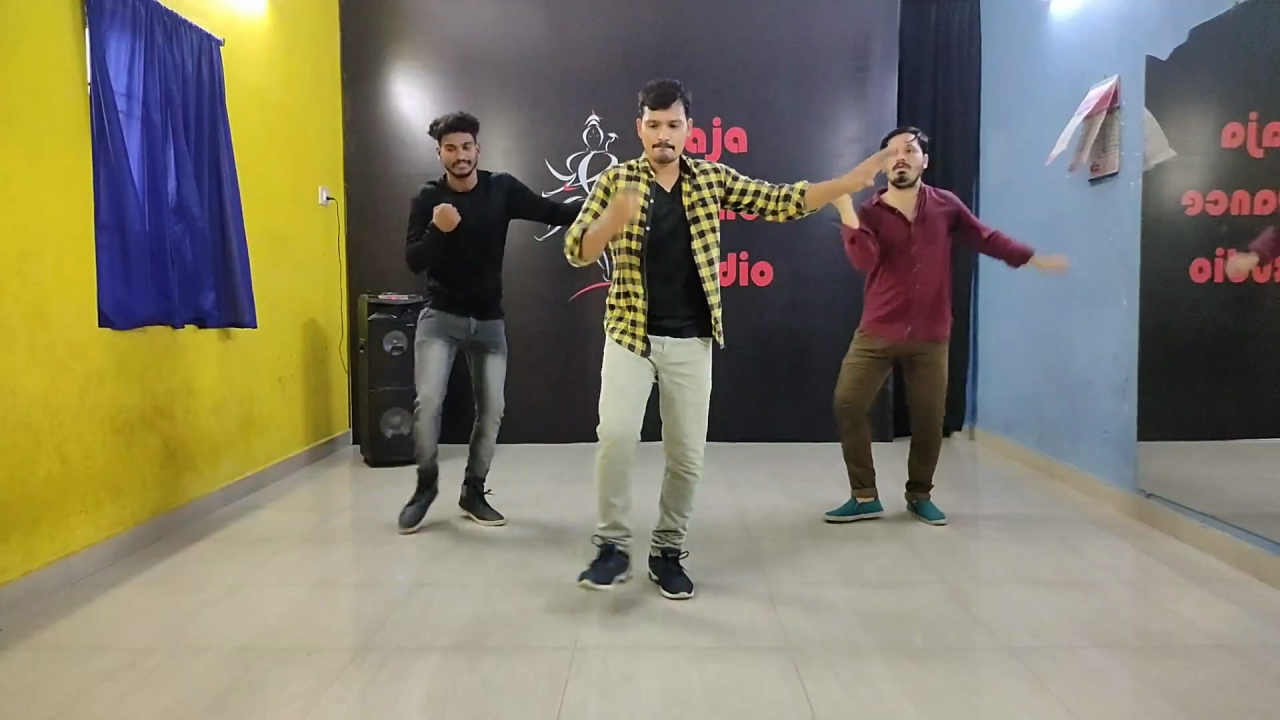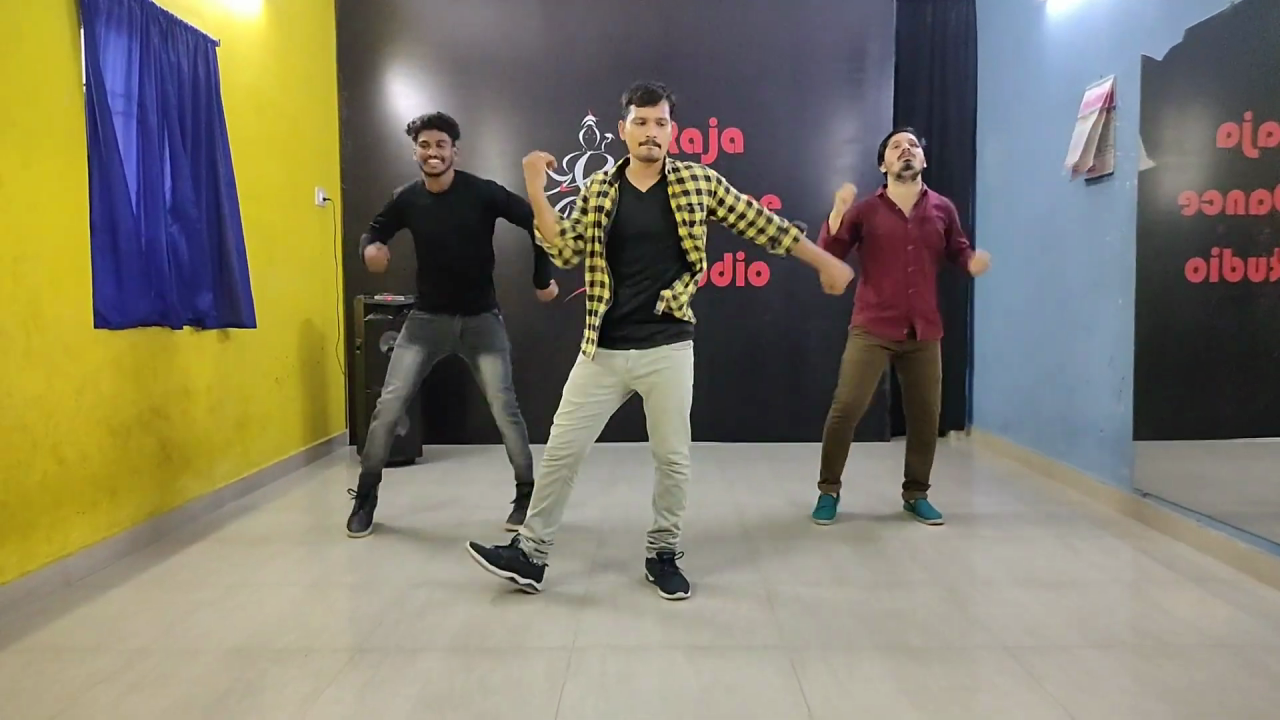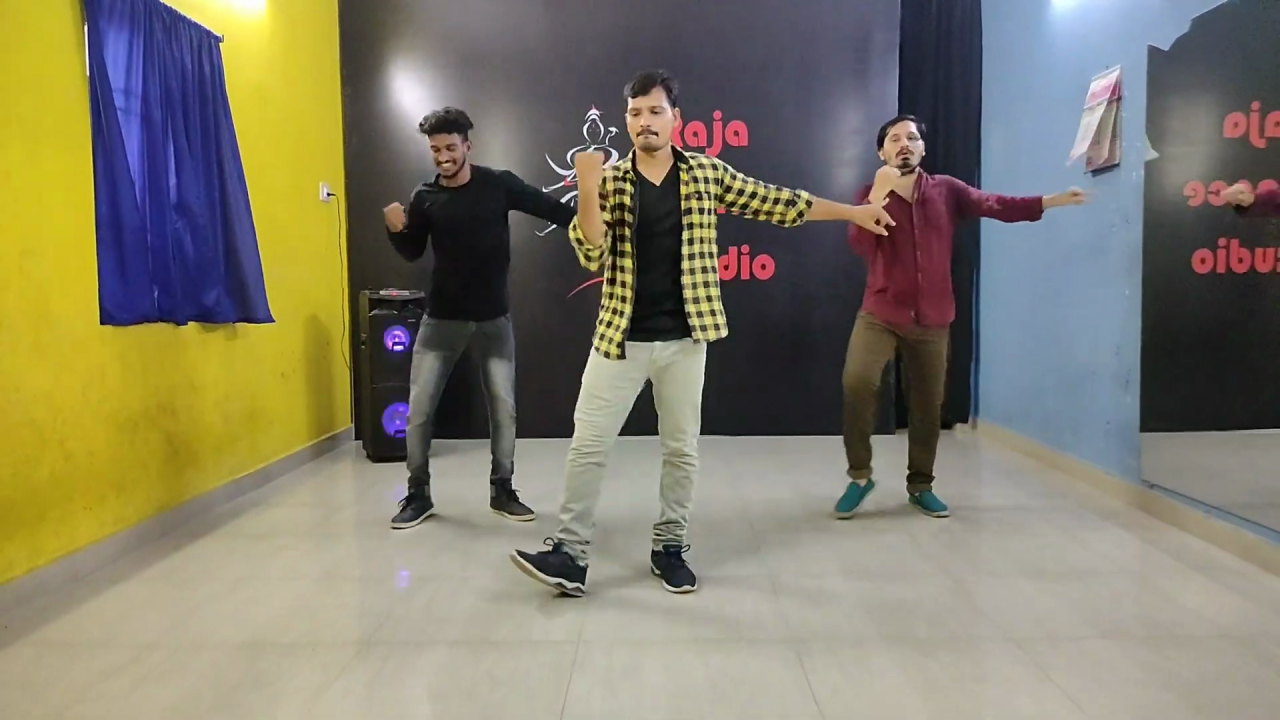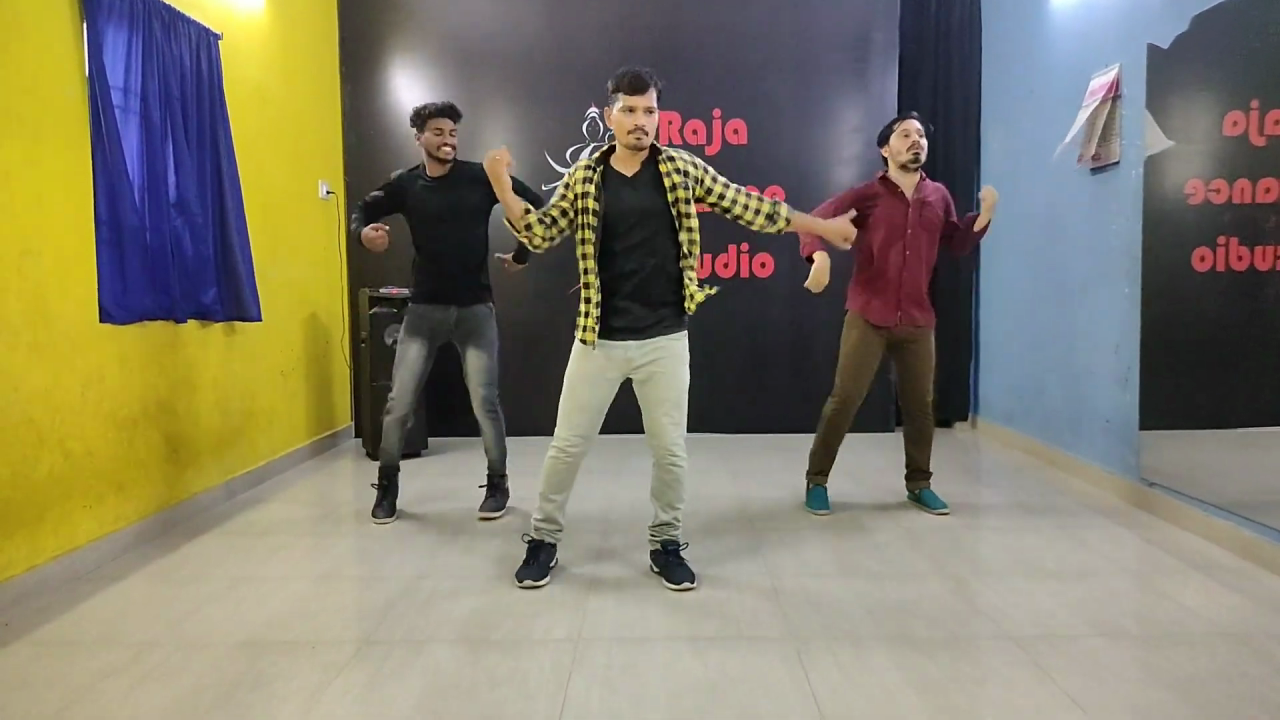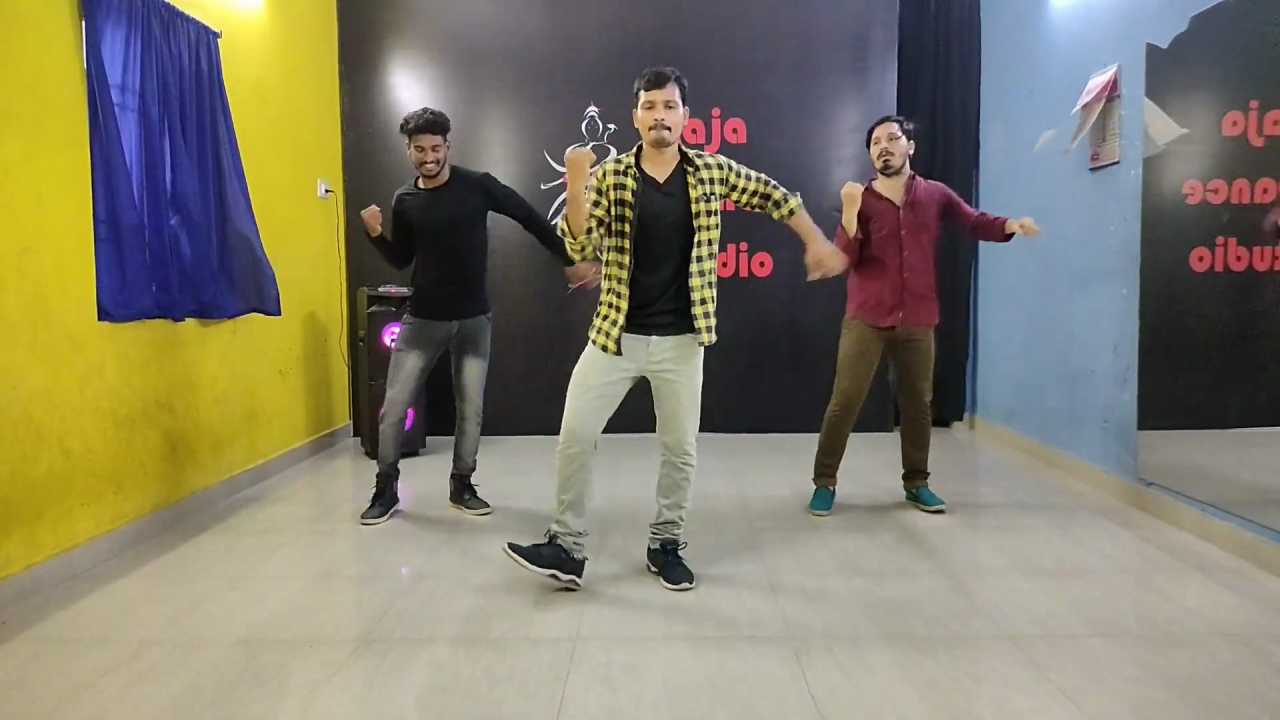
dt=1s
person 1, frame 1
left shoulder: (710, 178)
right shoulder: (615, 181)
left elbow: (780, 201)
right elbow: (578, 252)
left wrist: (850, 182)
right wrist: (614, 218)
left hip: (691, 340)
right hip: (631, 335)
left knee: (687, 456)
right knee: (618, 433)
left ankle: (667, 551)
right ankle: (613, 545)
person 1, frame 2
left shoulder: (699, 182)
right shoulder: (598, 188)
left elbow: (758, 222)
right elbow: (564, 254)
left wrist: (823, 260)
right wrist: (536, 190)
left hip: (668, 349)
right hip: (606, 348)
left knee: (672, 459)
right knee: (562, 449)
left ankle: (662, 554)
right ankle: (529, 553)
person 1, frame 3
left shoulder: (706, 172)
right shoulder: (610, 180)
left elbow: (774, 201)
right elbow: (592, 257)
left wrist: (853, 211)
right wrist: (588, 190)
left hip: (685, 339)
right hip: (621, 338)
left knee: (682, 449)
right knee: (589, 443)
left ankle: (669, 547)
right ankle: (568, 553)
person 1, frame 4
left shoulder: (683, 169)
right shoulder: (584, 176)
left elbow: (743, 205)
right elbow: (540, 234)
left wrist: (818, 226)
right wrist: (503, 190)
left hip: (665, 339)
right hip: (600, 337)
left knee: (670, 449)
right knee: (569, 443)
left ankle: (666, 544)
right ankle: (543, 540)
person 1, frame 5
left shoulder: (712, 171)
right shoulder: (610, 175)
left elbow: (772, 195)
right elbow: (581, 250)
left wrist: (816, 240)
right wrist: (578, 190)
left hip: (682, 338)
right hip: (616, 333)
left knee: (680, 450)
right knee: (577, 434)
left ankle: (665, 545)
right ankle: (565, 548)
person 2, frame 1
left shoulder: (502, 188)
right shoulder: (427, 197)
left elbow: (554, 213)
right elbow: (414, 261)
right wrist: (438, 230)
left hip: (488, 318)
right hip: (441, 315)
left knee: (492, 409)
right knee: (429, 400)
left ankle: (473, 493)
right ankle: (425, 487)
person 2, frame 2
left shoulder: (485, 192)
right shoulder: (406, 199)
left elbow: (537, 222)
right elbow: (374, 231)
left wrist: (543, 279)
right wrist: (370, 249)
left hip: (480, 319)
right hip: (427, 319)
left knee: (504, 409)
right knee: (388, 406)
left ankle: (527, 492)
right ankle: (366, 495)
person 2, frame 3
left shoulder: (499, 184)
right shoulder: (425, 197)
left elbow: (551, 209)
right elbow: (412, 253)
right wrist: (397, 229)
left hip: (493, 320)
right hip: (441, 321)
left knee: (504, 407)
right knee: (419, 410)
left ankle: (502, 490)
right ankle: (418, 495)
person 2, frame 4
left shoulder: (480, 177)
right shoulder: (404, 184)
left elbow: (534, 204)
right elbow: (363, 210)
left wrist: (520, 255)
right wrist: (364, 231)
left hip: (475, 308)
right hip: (425, 308)
left knee: (483, 398)
right knee: (399, 400)
left ankle: (497, 483)
right ankle: (387, 485)
person 2, frame 5
left shoulder: (478, 185)
right shoulder: (404, 201)
left elbow: (529, 218)
right elbow: (401, 258)
left wrist: (570, 258)
right wrist: (376, 234)
left hip: (472, 318)
right hip: (422, 318)
left knee: (471, 408)
right knee: (395, 405)
left ankle: (461, 485)
right ankle: (386, 490)
person 3, frame 1
left shoulder: (944, 204)
right shoulder: (869, 212)
left elbow: (986, 238)
right elbow: (866, 261)
left wrist: (1034, 260)
right wrist: (846, 211)
left hip: (929, 334)
right hip: (877, 331)
left knee: (929, 419)
right knee: (847, 405)
left ankle: (919, 495)
right ankle: (864, 496)
person 3, frame 2
left shoulder: (942, 209)
right shoulder: (865, 209)
left elbow: (957, 251)
right elbow: (830, 252)
left wrist: (974, 260)
right wrist: (837, 214)
left hip: (924, 331)
right hip: (872, 329)
left knee: (925, 416)
right knee: (847, 407)
left ankle: (916, 494)
right ankle: (828, 490)
person 3, frame 3
left shoulder: (945, 190)
right shoulder: (868, 195)
left elbow: (997, 205)
right elbow: (863, 245)
left wrist: (1054, 200)
right wrist: (880, 195)
left hip: (931, 319)
right hip: (879, 315)
left knee: (928, 405)
right knee: (857, 384)
left ankle: (920, 485)
right ankle: (860, 476)
person 3, frame 4
left shoulder: (939, 196)
right shoulder: (867, 194)
left elbow: (958, 242)
left wrist: (984, 216)
right wrist: (820, 259)
left hip: (918, 320)
right hip: (868, 316)
left knee: (920, 403)
right knee: (845, 398)
left ankle: (919, 483)
right ankle: (817, 480)
person 3, frame 5
left shoulder: (934, 195)
right shoulder: (858, 199)
left elbow: (975, 221)
right elbow: (844, 260)
left wrist: (1011, 225)
right wrist: (849, 213)
left hip: (916, 320)
right hip: (865, 318)
left knee: (917, 403)
right knee: (847, 398)
left ankle: (916, 483)
right ankle: (825, 481)
